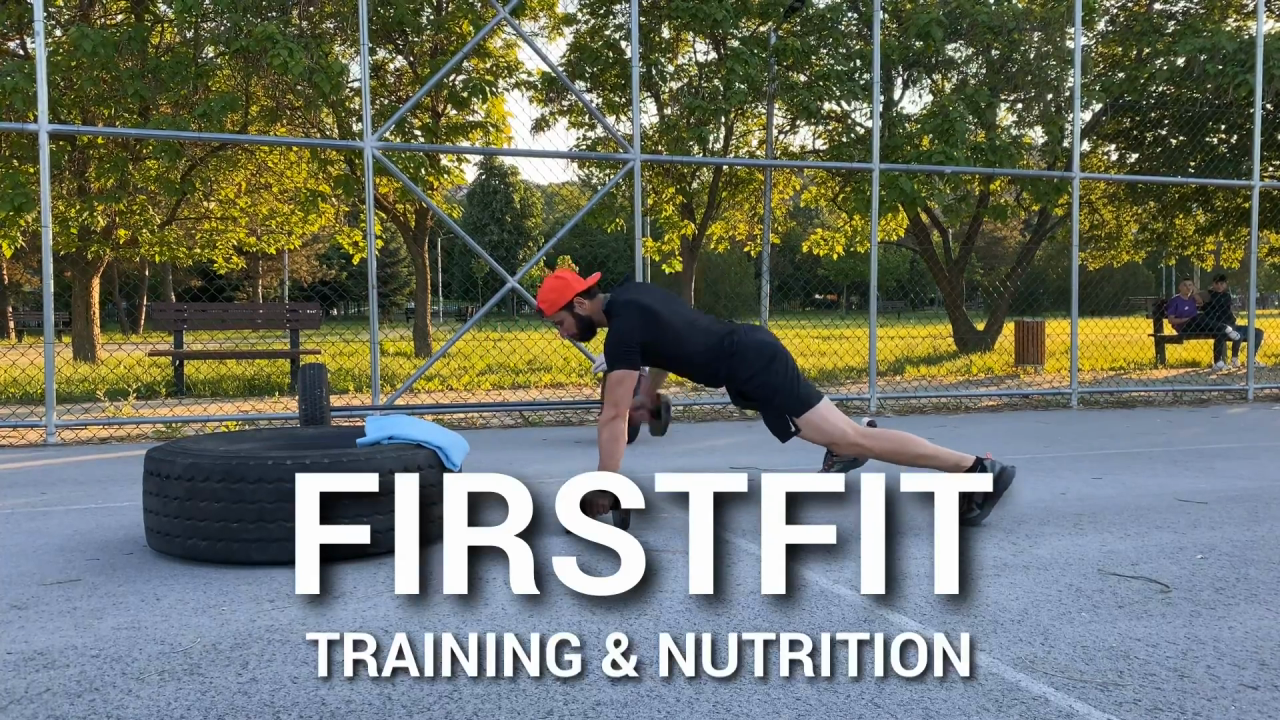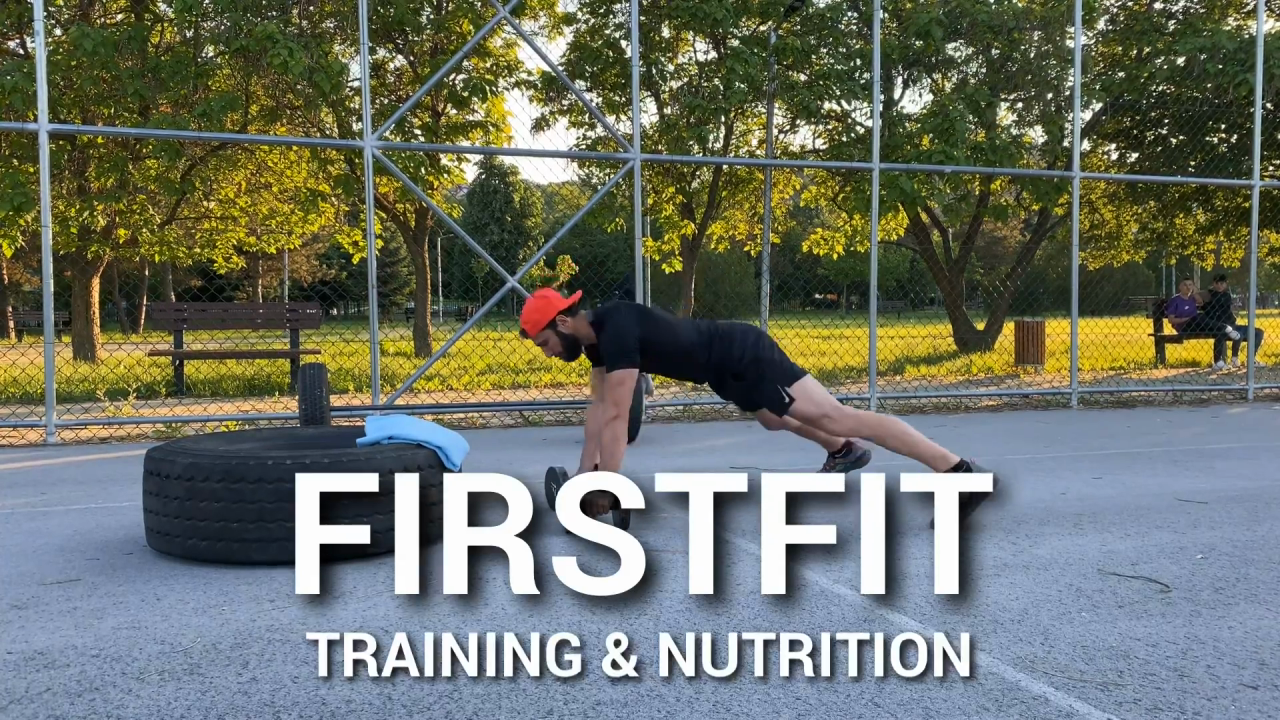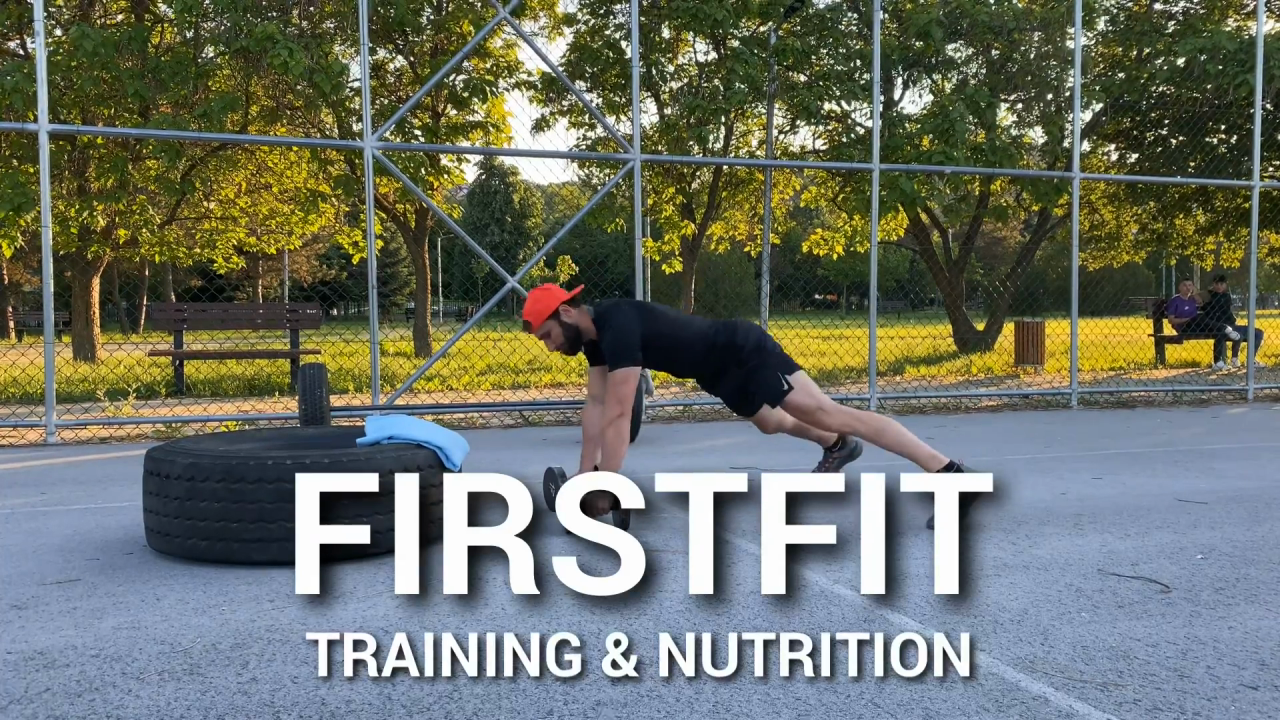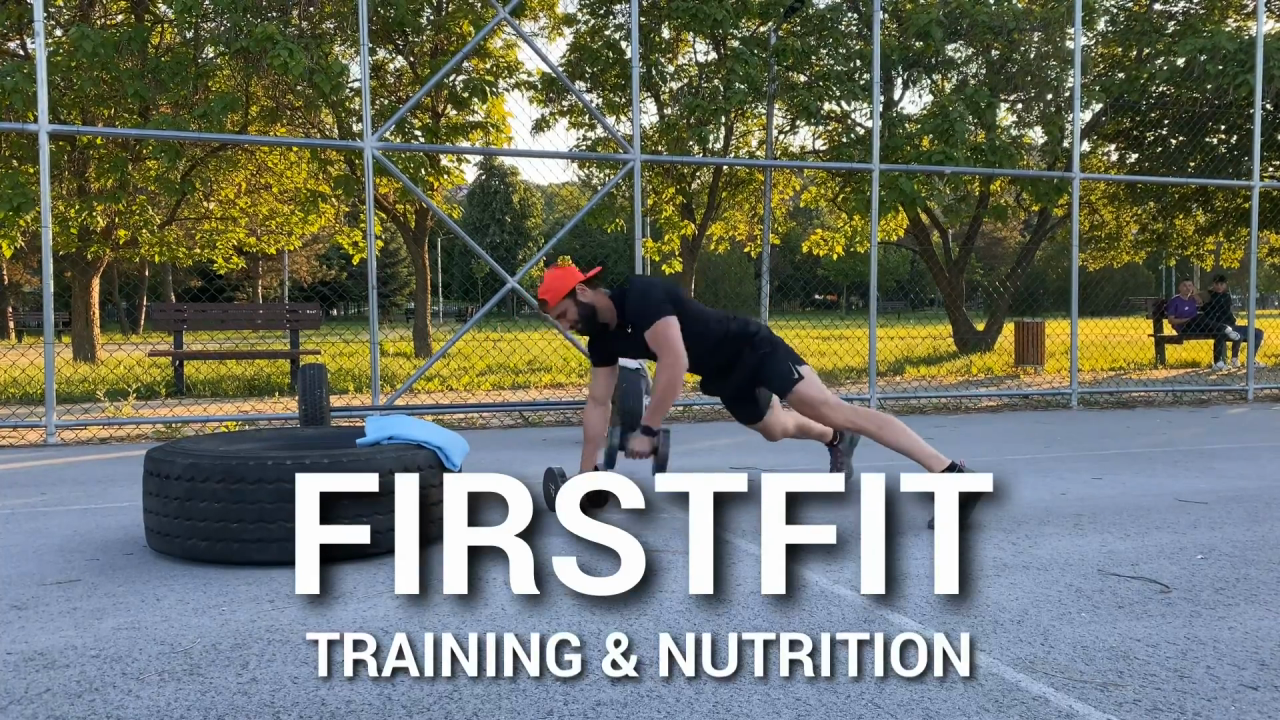
dt=0.3s
person 1, frame 1
left shoulder: (621, 329)
right shoulder: (629, 295)
left elbow: (613, 416)
left wrist: (605, 490)
right wrist: (651, 389)
left hip: (755, 366)
right hip: (752, 347)
left knee: (853, 435)
left ankle: (980, 470)
right ankle: (841, 452)
person 1, frame 2
left shoulder: (615, 331)
right shoulder: (603, 326)
left elbow: (615, 416)
right elbow: (599, 404)
left wrist: (609, 492)
right wrist: (584, 471)
left hip: (742, 354)
right hip: (729, 360)
left knee: (835, 416)
right knee: (771, 416)
left ankle: (961, 471)
right ankle: (842, 451)
person 1, frame 3
left shoulder: (617, 325)
right shoulder: (594, 336)
left elbow: (619, 414)
right elbow: (595, 404)
left wrist: (608, 487)
right wrist: (584, 473)
left hip: (745, 351)
right hip: (721, 371)
left knee: (827, 414)
right knee: (771, 420)
left ankle: (952, 474)
right ankle: (837, 446)
person 1, frame 4
left shoulder: (640, 294)
right shoulder: (602, 335)
left elbow: (675, 366)
right elbow: (598, 403)
left wrist: (648, 430)
right wrist: (587, 474)
left hip: (752, 348)
right hip: (726, 373)
left knee: (830, 408)
right knee: (776, 427)
left ankle: (951, 475)
right ankle: (836, 439)
